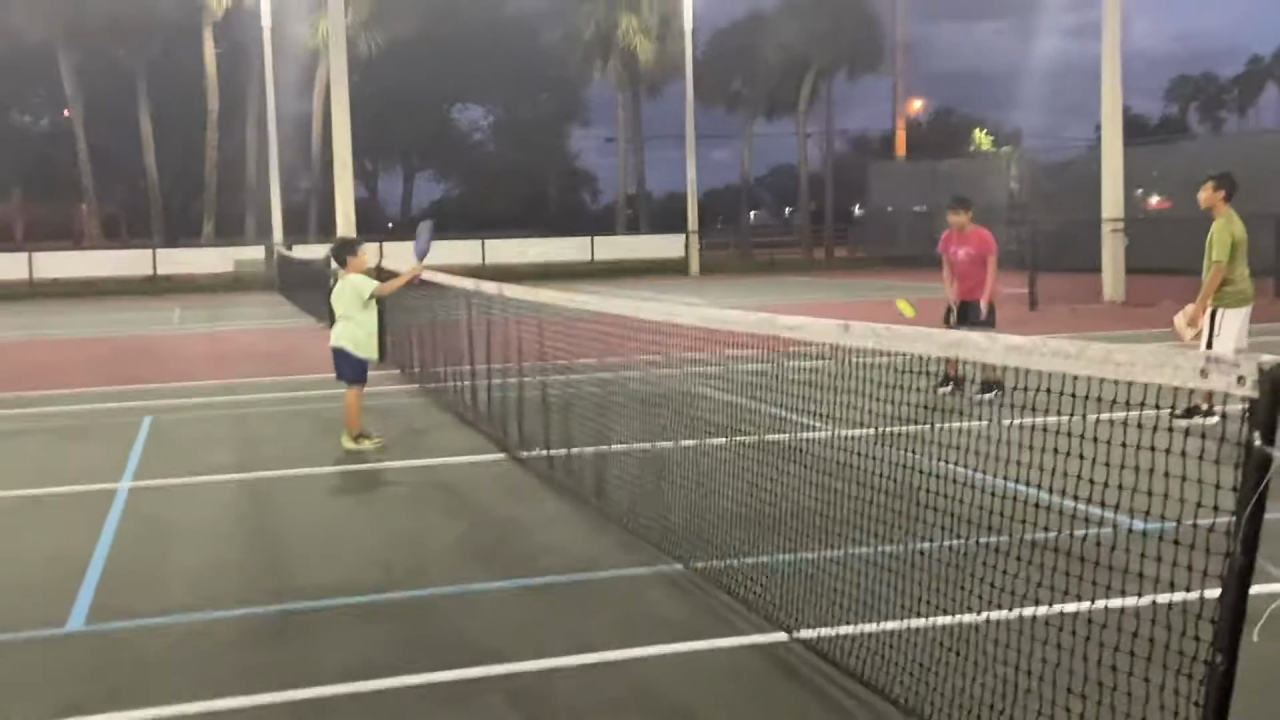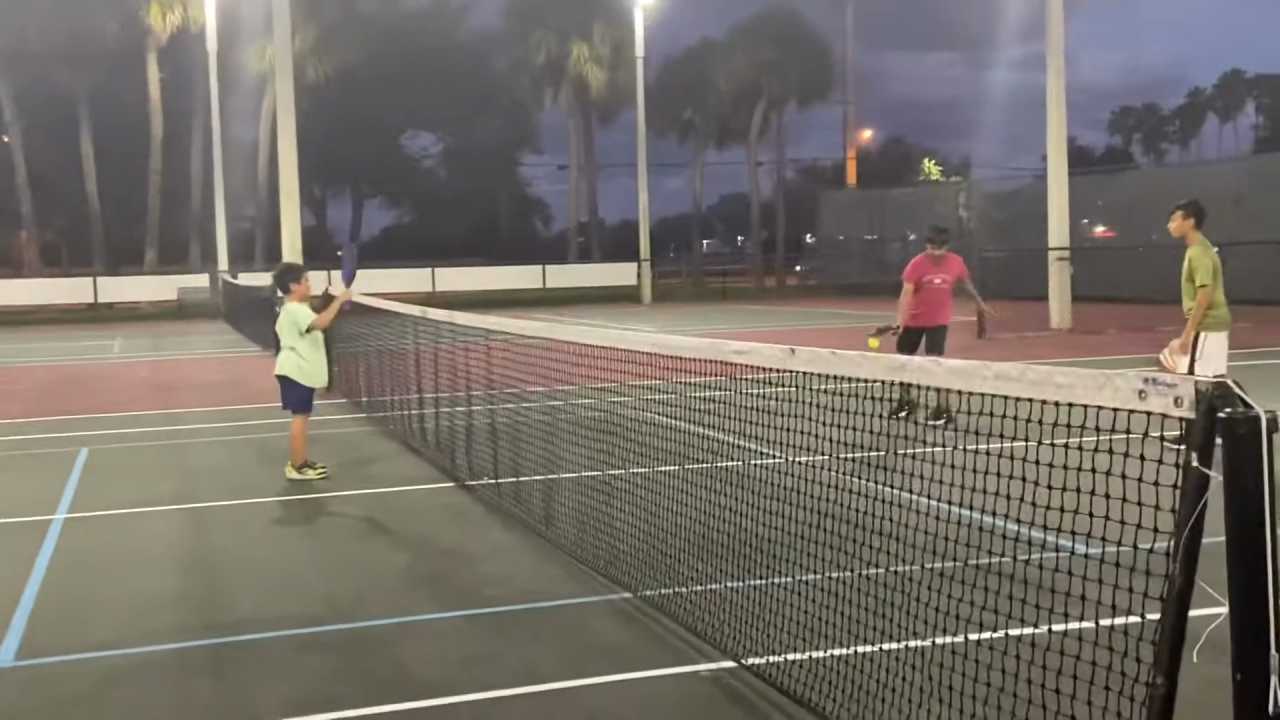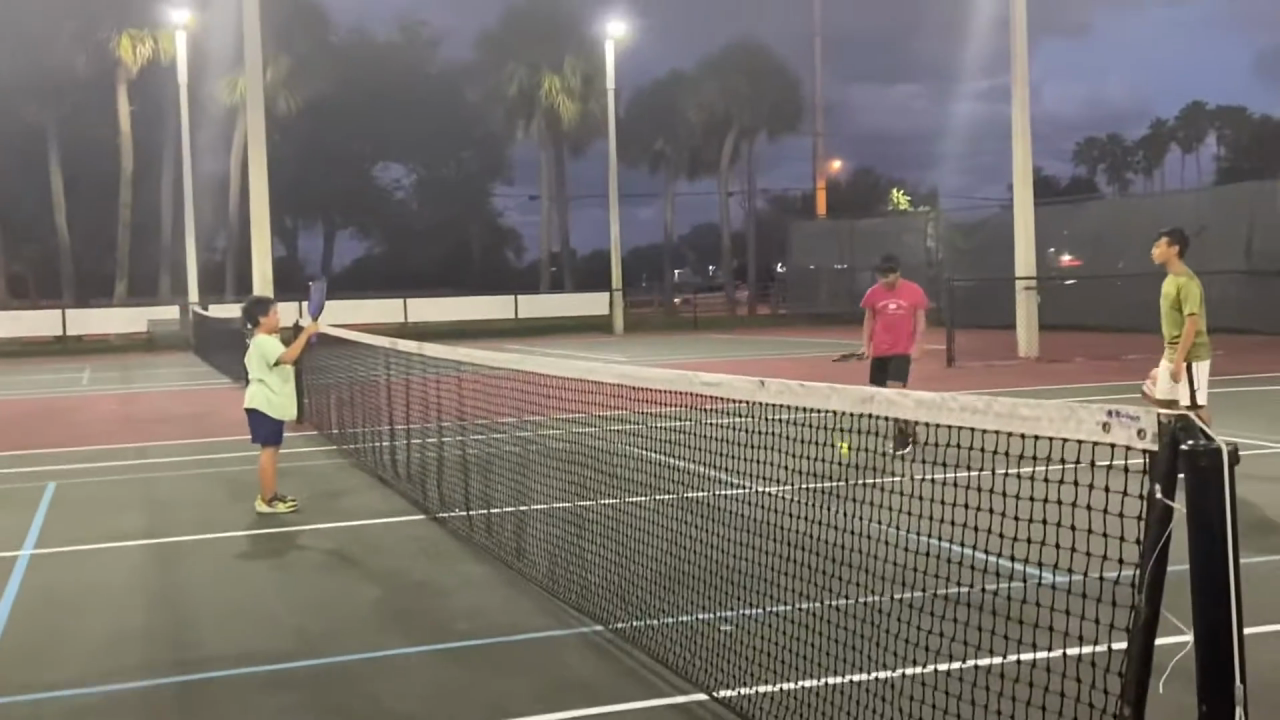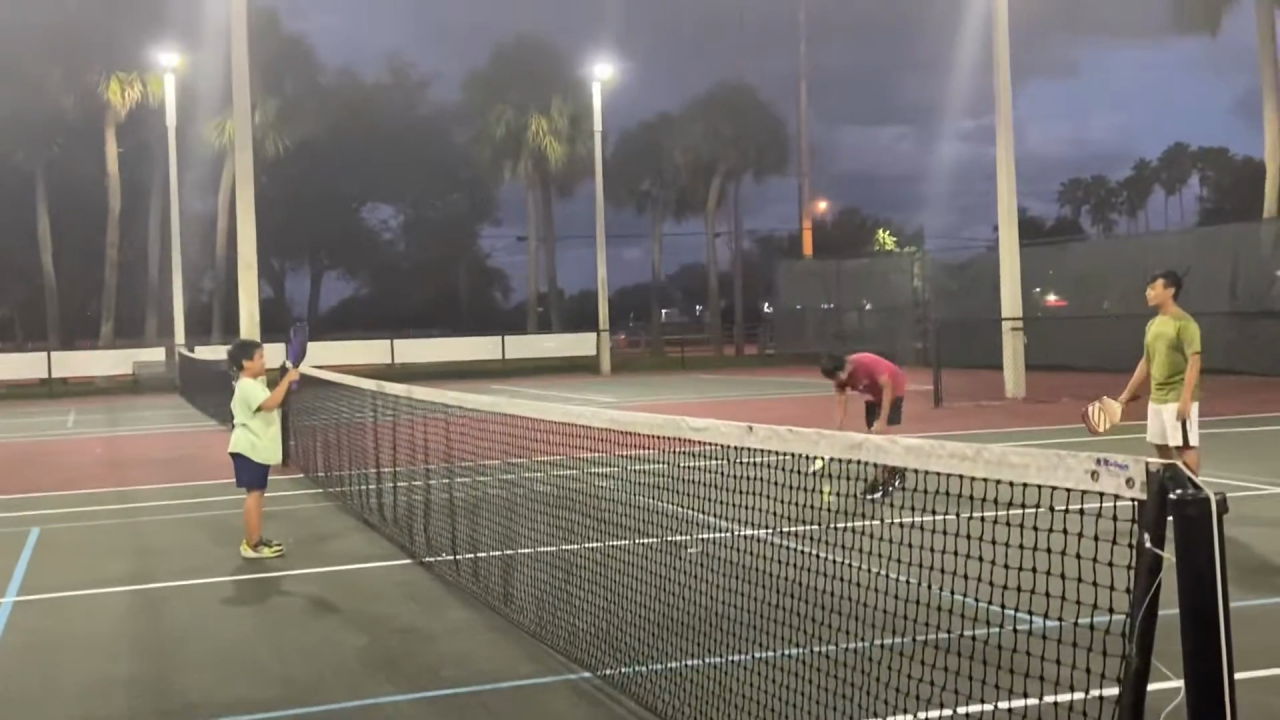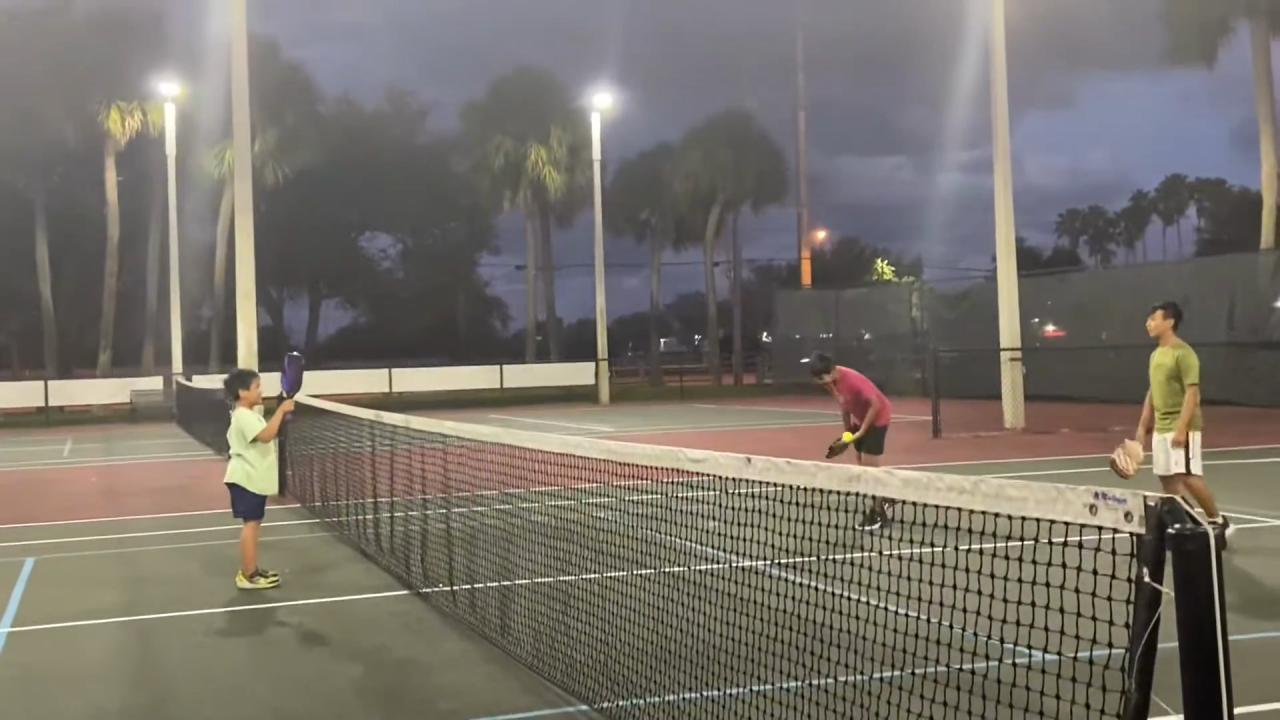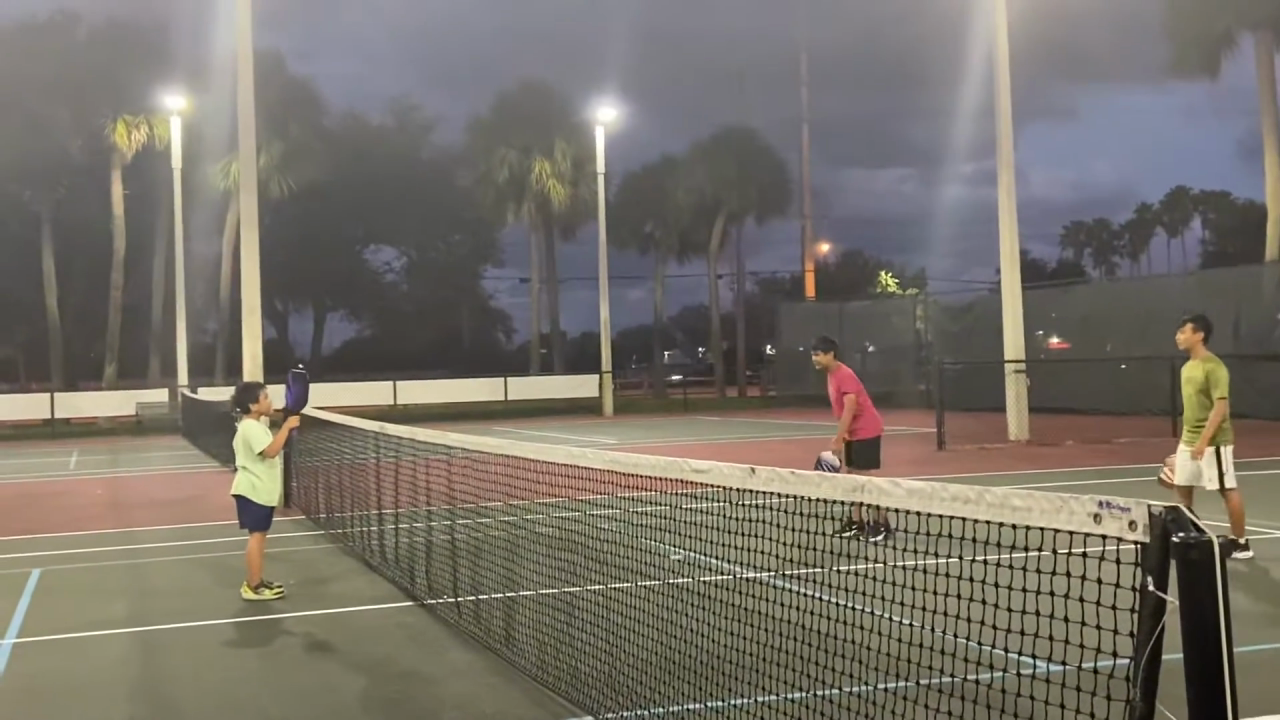
dt=0.4s
person 1, frame 1
left shoulder: (1222, 226)
right shoulder: (1232, 221)
left elbow: (1218, 270)
left wrist: (1198, 306)
right wrist: (1204, 302)
left hip: (1226, 300)
right hip: (1239, 296)
left knee: (1212, 354)
right knee: (1236, 353)
left ankle: (1206, 408)
person 1, frame 2
left shoulder: (1199, 254)
right shoulder: (1197, 252)
left elbow: (1203, 297)
left wrist: (1187, 334)
right wrist: (1188, 332)
left hip: (1205, 327)
right hip: (1215, 324)
left knee: (1191, 377)
right knee: (1214, 377)
person 1, frame 3
left shoulder: (1187, 281)
right shoulder: (1169, 280)
left elbow: (1192, 322)
left wrist: (1179, 360)
right wrist: (1168, 358)
left hip: (1190, 357)
right hip: (1171, 355)
left knee: (1195, 407)
right knee: (1164, 402)
person 1, frame 4
left shoulder: (1185, 323)
right shoulder: (1153, 324)
left elbow: (1194, 362)
right elbow: (1146, 361)
left wrist: (1185, 399)
right wrist: (1128, 393)
left hip: (1178, 399)
right hip: (1156, 398)
left knee: (1185, 447)
right knee: (1161, 447)
person 1, frame 5
left shoulder: (1183, 353)
right shoulder: (1155, 355)
left elbow: (1192, 392)
left wrist: (1181, 426)
right wrist: (1142, 426)
left hip: (1182, 428)
right hip: (1161, 428)
left knee: (1188, 478)
right knee: (1167, 479)
left ankle: (1218, 522)
person 1, frame 6
left shoulder: (1214, 367)
right shoulder: (1186, 368)
left elbow: (1220, 407)
left wrist: (1204, 440)
left hip: (1214, 442)
right hip: (1188, 441)
left knee: (1228, 490)
right knee: (1182, 488)
left ankle: (1240, 542)
person 2, frame 1
left shoulder: (342, 284)
right shoulder: (356, 281)
right elbow: (382, 290)
right wrist: (410, 274)
left hip: (348, 341)
right hip: (352, 342)
left knee: (355, 387)
right knee: (355, 387)
left ankle: (355, 431)
right ankle: (353, 436)
person 2, frame 2
left shoulder: (292, 309)
right shoulder: (295, 309)
right elbow: (320, 323)
right wrist: (339, 301)
left hip: (299, 370)
right hip: (297, 371)
left knee: (302, 416)
right knee: (300, 417)
left ankle: (301, 461)
right ankle: (297, 466)
person 2, frame 3
left shoulder: (264, 341)
right shoulder: (264, 342)
right elbow: (288, 357)
right wrist: (305, 334)
left hip: (269, 403)
right hip: (265, 404)
left knee: (272, 449)
right knee: (269, 449)
left ankle: (270, 494)
right ankle: (266, 500)
person 2, frame 4
left shoulder: (253, 384)
right shoulder: (248, 386)
left elbow: (268, 405)
right elbow: (270, 404)
right wrist: (287, 380)
left hip: (256, 448)
right hip: (250, 449)
left knee: (257, 493)
right knee: (254, 493)
left ankle: (255, 539)
right ankle: (252, 544)
person 2, frame 5
left shoulder: (248, 414)
right shoulder: (244, 416)
left elbow: (265, 435)
right elbow: (266, 436)
right wrist: (281, 411)
left hip: (253, 478)
right hip: (247, 479)
left knee: (254, 523)
right knee: (251, 524)
left ankle: (251, 570)
right ankle: (248, 575)
person 2, frame 6
left shoulder: (255, 425)
right shoulder: (251, 427)
left elbow: (269, 450)
right elbow: (271, 451)
right wrist: (286, 427)
left hip: (260, 490)
right hip: (253, 491)
left knee: (259, 535)
right knee: (257, 535)
left ankle: (255, 581)
right ankle: (253, 586)
person 3, frame 1
left shoulder: (984, 237)
right shoulder: (947, 238)
left elbow: (991, 269)
right elbow: (947, 267)
left wrist: (985, 298)
right wrist: (950, 291)
left hip: (980, 297)
right hip: (960, 296)
left ankle: (993, 382)
right ankle: (952, 378)
person 3, frame 2
left shoulder: (957, 263)
right shoulder: (917, 264)
left elbow: (967, 285)
right elbow: (906, 293)
left wrist: (980, 304)
right wrist: (900, 320)
left hip: (938, 321)
right hip: (913, 320)
left ankle: (943, 409)
right ankle: (906, 401)
person 3, frame 3
left shoulder: (914, 291)
right shoulder: (873, 294)
left elbow: (920, 319)
left wrist: (918, 345)
right wrist: (866, 345)
left hip: (903, 350)
right hip: (879, 351)
left knee: (895, 390)
left ankle: (906, 433)
right ankle: (902, 428)
person 3, frame 4
left shoulder: (868, 363)
right shoulder: (839, 376)
left elbow: (887, 387)
right elbow: (841, 406)
left wrist: (882, 420)
right wrist: (836, 431)
left hip: (893, 389)
right hip: (873, 394)
left knee: (880, 433)
right knee: (873, 433)
left ankle: (880, 481)
right ankle: (894, 471)
person 3, frame 5
left shoulder: (853, 380)
right shoulder: (829, 380)
left elbow: (876, 404)
left wrist: (862, 431)
right wrist: (847, 426)
left hip: (877, 416)
right hip: (860, 419)
left knee: (869, 464)
right knee: (862, 463)
left ankle: (878, 512)
right ankle: (881, 499)
person 3, frame 6
left shoulder: (844, 375)
right shoulder: (830, 374)
left elbow: (850, 408)
left wrist: (839, 439)
right wrist: (840, 434)
left hip: (866, 431)
right hip: (854, 432)
left knee: (866, 477)
right knee: (851, 476)
left ankle: (882, 524)
right ankle: (856, 522)
